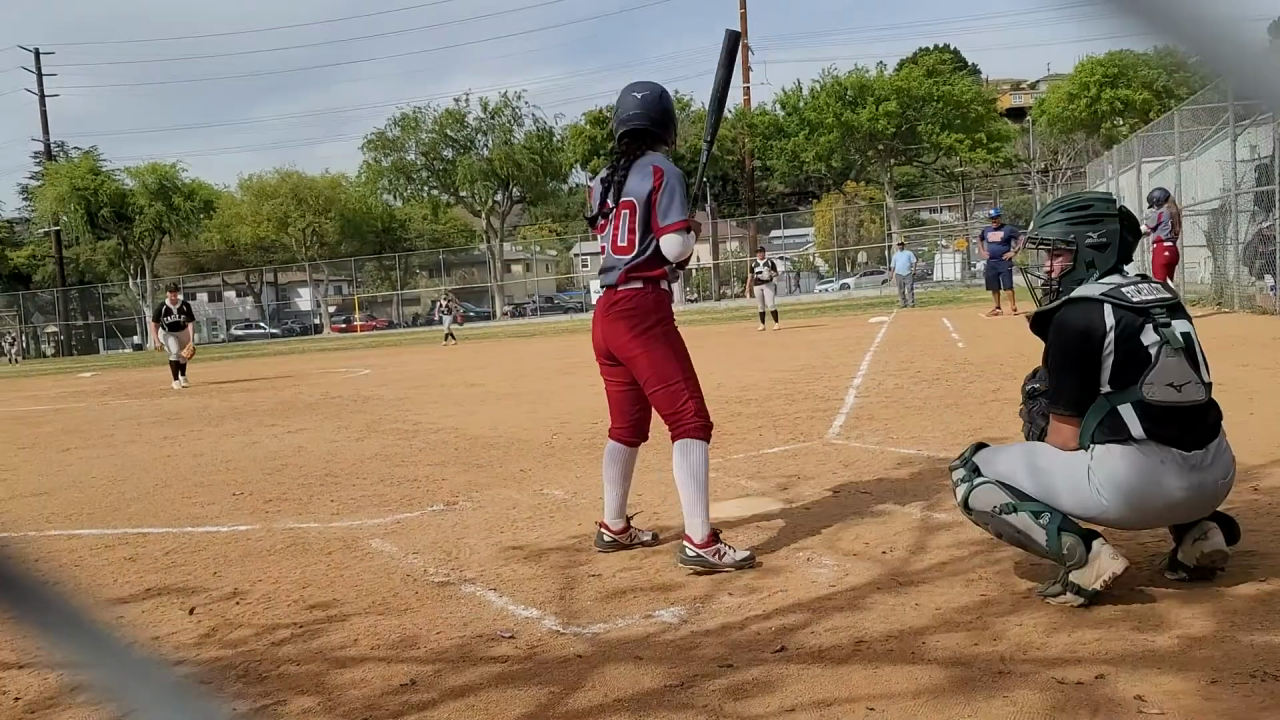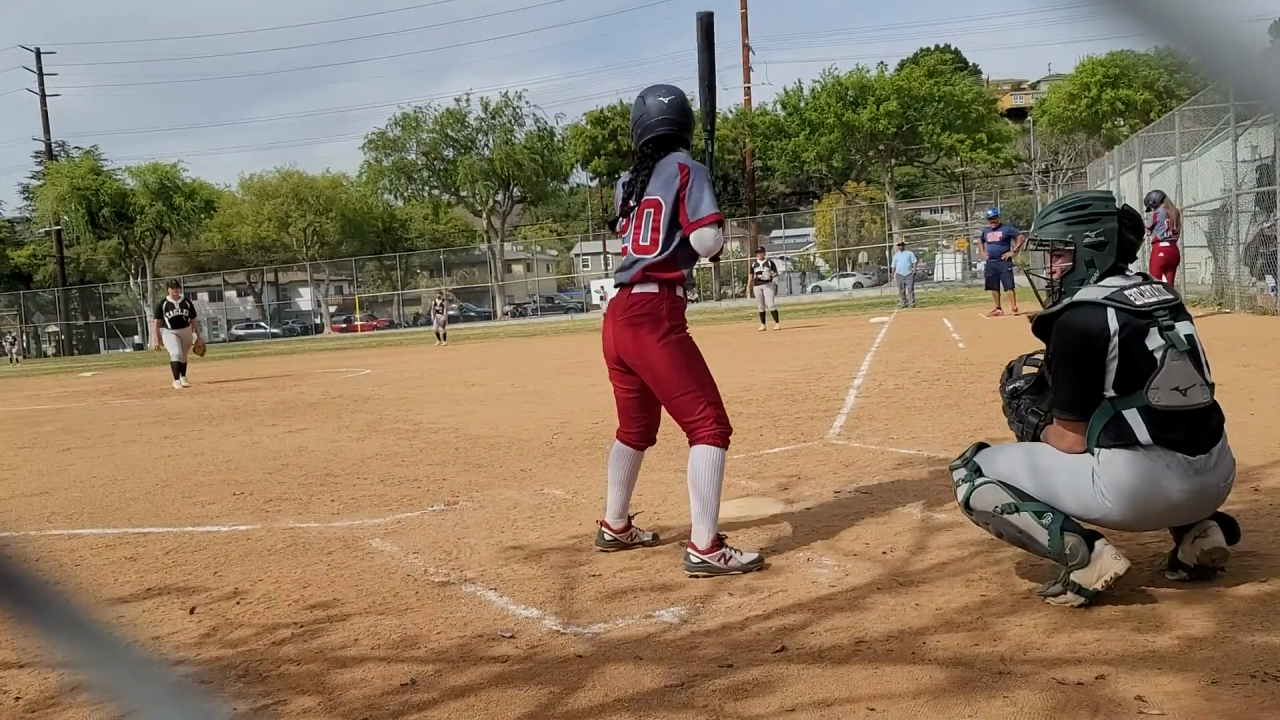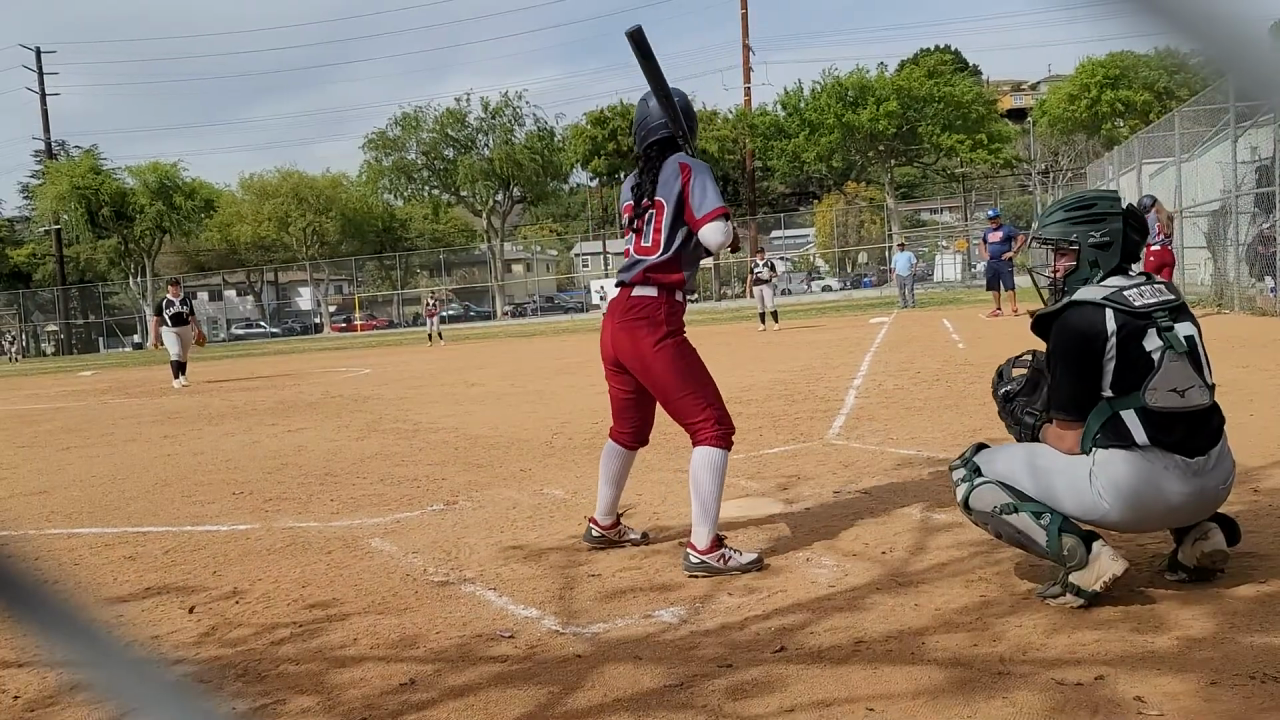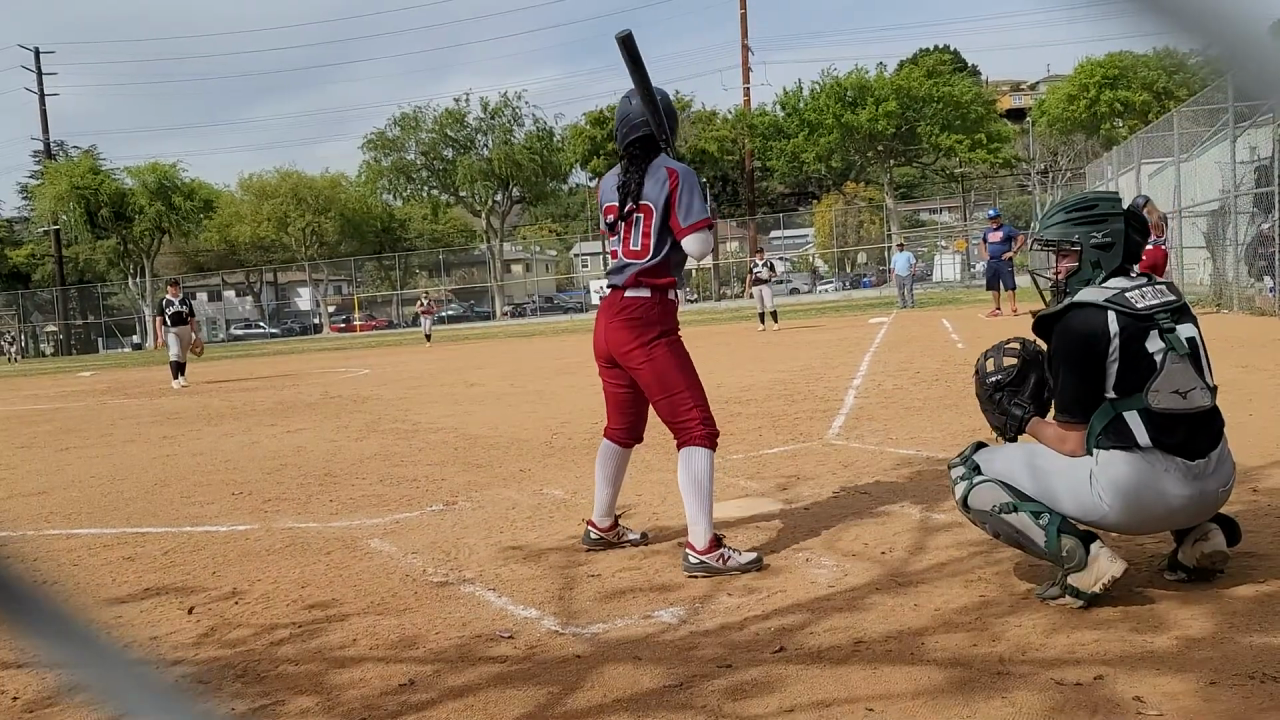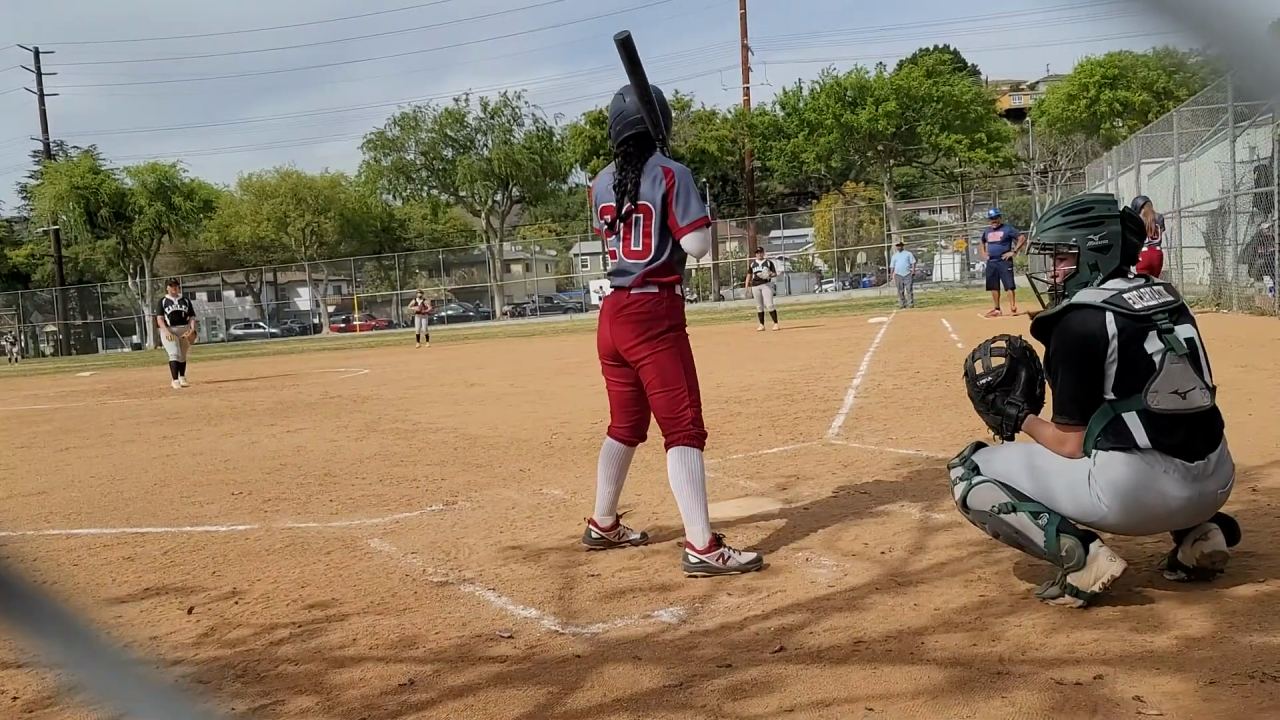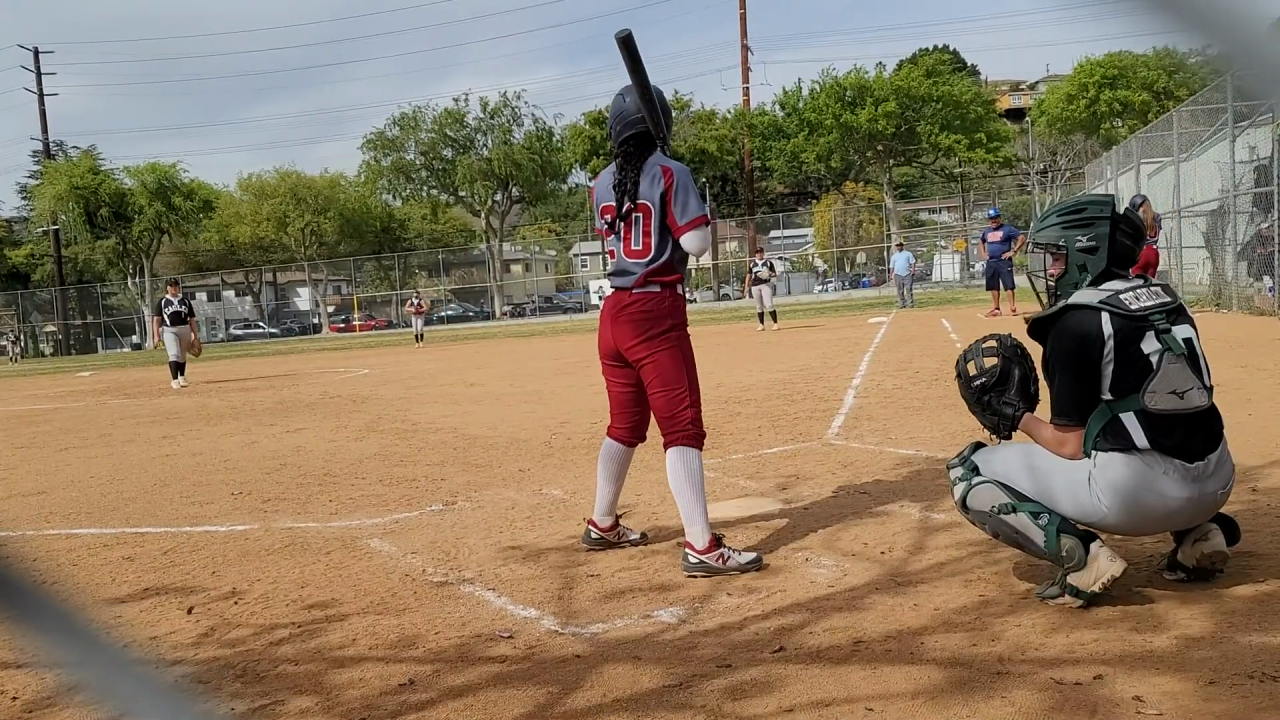
dt=0.3s
person 1, frame 1
left shoulder: (603, 180)
right shoulder: (662, 172)
right elbow: (675, 249)
right wrist: (692, 228)
left hip: (607, 313)
right hip: (644, 312)
left knee: (626, 425)
right knee: (691, 420)
left ankle: (614, 527)
right ankle: (700, 541)
person 1, frame 2
left shoulder: (627, 181)
right shoulder: (687, 169)
right elbow: (707, 243)
right wrist: (715, 228)
left hip: (619, 315)
right hip: (656, 316)
left knee: (635, 428)
right knee: (709, 426)
left ankle: (615, 526)
right ankle: (704, 547)
person 1, frame 3
left shoulder: (633, 183)
right shoulder: (690, 170)
right elbow: (715, 238)
right wrist: (728, 226)
left hip: (618, 318)
right hip: (654, 321)
left knee: (629, 430)
right knee: (712, 427)
left ankle: (603, 523)
right ankle: (704, 547)
person 1, frame 4
left shoulder: (609, 183)
right shoulder: (676, 176)
right elbow: (698, 247)
right wrist: (704, 227)
left hip: (610, 317)
right hip: (649, 319)
left knee: (622, 428)
right knee: (696, 429)
left ankle: (601, 525)
right ankle: (702, 547)
person 1, frame 5
left shoulder: (601, 183)
right shoulder: (671, 175)
right elbow: (697, 246)
right wrist: (699, 218)
left hip: (613, 314)
right hip: (655, 315)
left knee: (625, 425)
right knee: (683, 430)
left ankle: (603, 525)
right ankle: (701, 547)
person 1, frame 6
left shoulder: (602, 183)
right shoulder: (670, 173)
right elbow: (696, 244)
right wrist: (699, 217)
left hip: (615, 314)
right hip: (657, 314)
left knee: (625, 426)
right knee: (682, 429)
left ankle: (602, 525)
right ankle: (701, 547)
person 2, frame 1
left shoulder: (1075, 315)
right shoulder: (1161, 296)
left elbow: (1067, 438)
left wrist: (1040, 427)
left hip: (1136, 484)
left knee: (972, 471)
left ankle: (1082, 553)
right ankle: (1199, 529)
person 2, frame 2
left shoulder: (1078, 318)
right shoulder: (1161, 297)
left elbow: (1072, 440)
left wrist: (1035, 427)
left hip: (1138, 486)
left knee: (972, 471)
left ankle: (1084, 553)
right ankle: (1198, 528)
person 2, frame 3
left shoulder: (1078, 317)
right shoulder: (1166, 297)
left elbow: (1071, 441)
left wrist: (1036, 426)
left hip: (1137, 489)
left knee: (971, 473)
left ankle: (1081, 554)
right ankle: (1197, 530)
person 2, frame 4
left shoulder: (1080, 320)
right shoulder: (1168, 298)
left elbow: (1074, 443)
left wrist: (1026, 421)
left hip: (1139, 490)
left knee: (971, 471)
left ankle: (1079, 556)
right ankle: (1198, 531)
person 2, frame 5
left shoulder: (1079, 321)
right shoulder: (1167, 300)
left elbow: (1072, 445)
left wrist: (1020, 418)
left hip: (1136, 491)
left knee: (970, 471)
left ankle: (1079, 555)
right ankle: (1198, 531)
person 2, frame 6
left shoulder: (1075, 322)
right shoulder: (1166, 300)
left elbow: (1071, 445)
left wrist: (1016, 417)
left hip: (1136, 492)
left knee: (970, 471)
left ankle: (1080, 556)
right ankle: (1199, 531)
